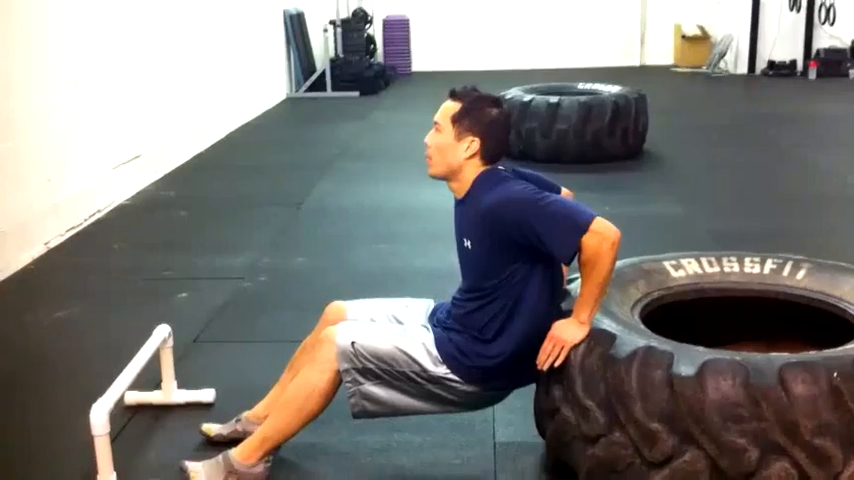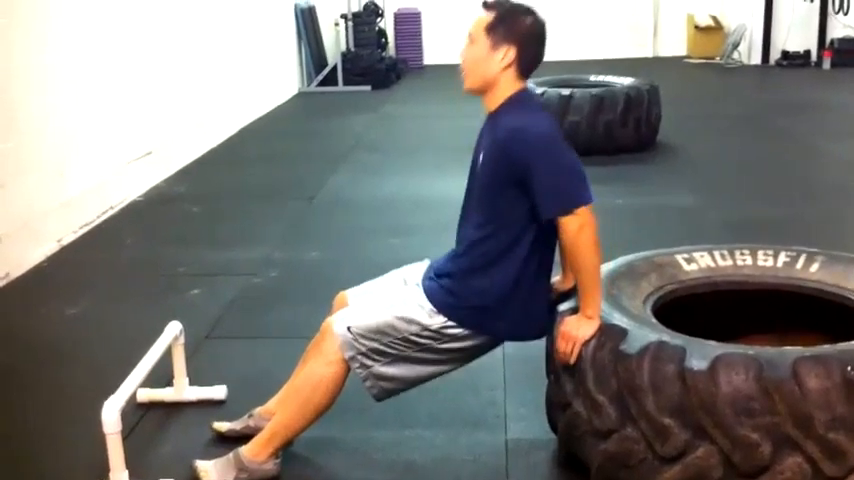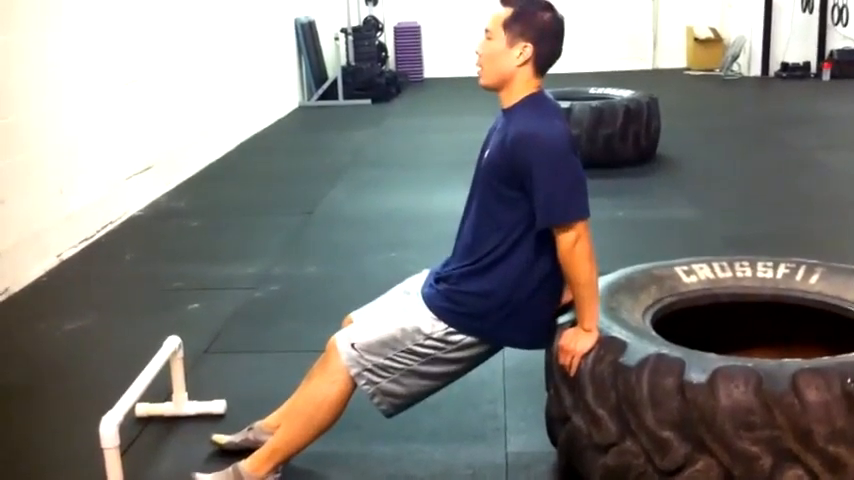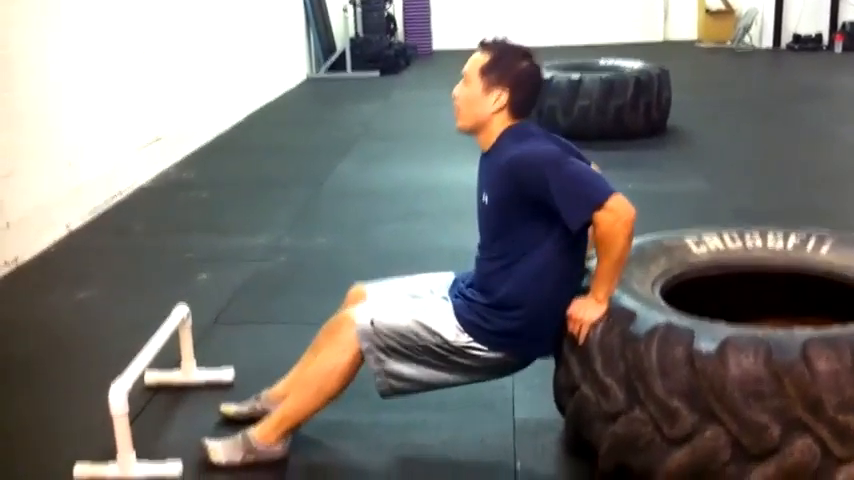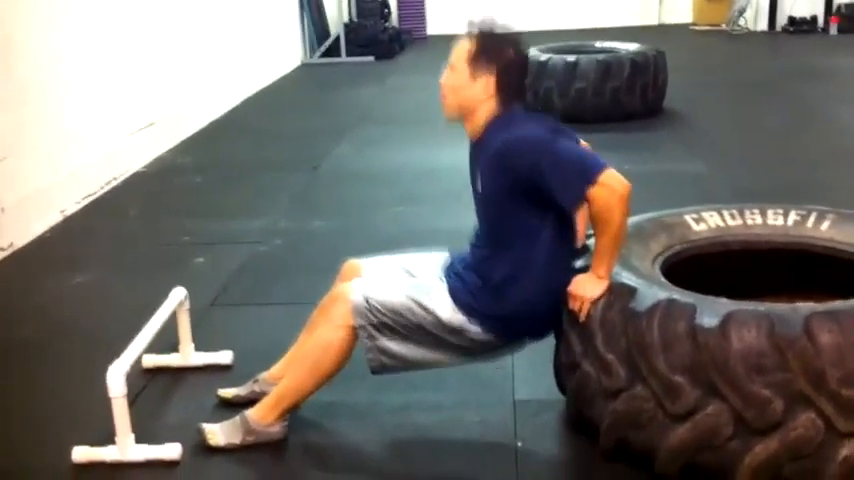
dt=0.5s
person 1, frame 1
left shoulder: (505, 203)
right shoulder: (490, 185)
left elbow: (604, 237)
right elbow: (562, 199)
left wrist: (579, 321)
right wrist: (544, 290)
left hip: (472, 358)
right hip: (455, 323)
left knee: (335, 344)
right knee: (336, 315)
right ankle: (257, 421)
person 1, frame 2
left shoulder: (528, 132)
right shoulder: (510, 117)
left elbow: (577, 219)
right elbow: (561, 209)
left wrist: (588, 315)
right wrist: (567, 278)
left hip: (472, 305)
right hip: (458, 276)
left knee: (339, 337)
right knee: (346, 308)
right ankle: (271, 417)
person 1, frame 3
left shoulder: (539, 135)
right shoulder: (520, 118)
left elbow: (572, 233)
right elbow: (556, 226)
left wrist: (587, 327)
right wrist: (556, 290)
left hip: (474, 310)
right hip: (456, 283)
left knee: (345, 354)
right knee: (354, 328)
right ankle: (270, 430)
person 1, frame 4
left shoulder: (526, 159)
right shoulder: (514, 146)
left elbow: (618, 213)
right elbow: (585, 173)
left wrist: (596, 298)
right wrist: (559, 262)
left hip: (494, 327)
right hip: (479, 295)
left knee: (354, 324)
right knee: (359, 297)
left ankle: (265, 438)
right ankle: (277, 398)
person 1, frame 5
left shoulder: (516, 145)
right shoulder: (504, 130)
left elbow: (613, 189)
right elbow: (578, 155)
left wrist: (598, 275)
right wrist: (567, 242)
left hip: (489, 308)
right hip: (476, 275)
left knee: (348, 301)
right knee: (353, 273)
left ankle: (263, 418)
right ankle: (275, 381)
